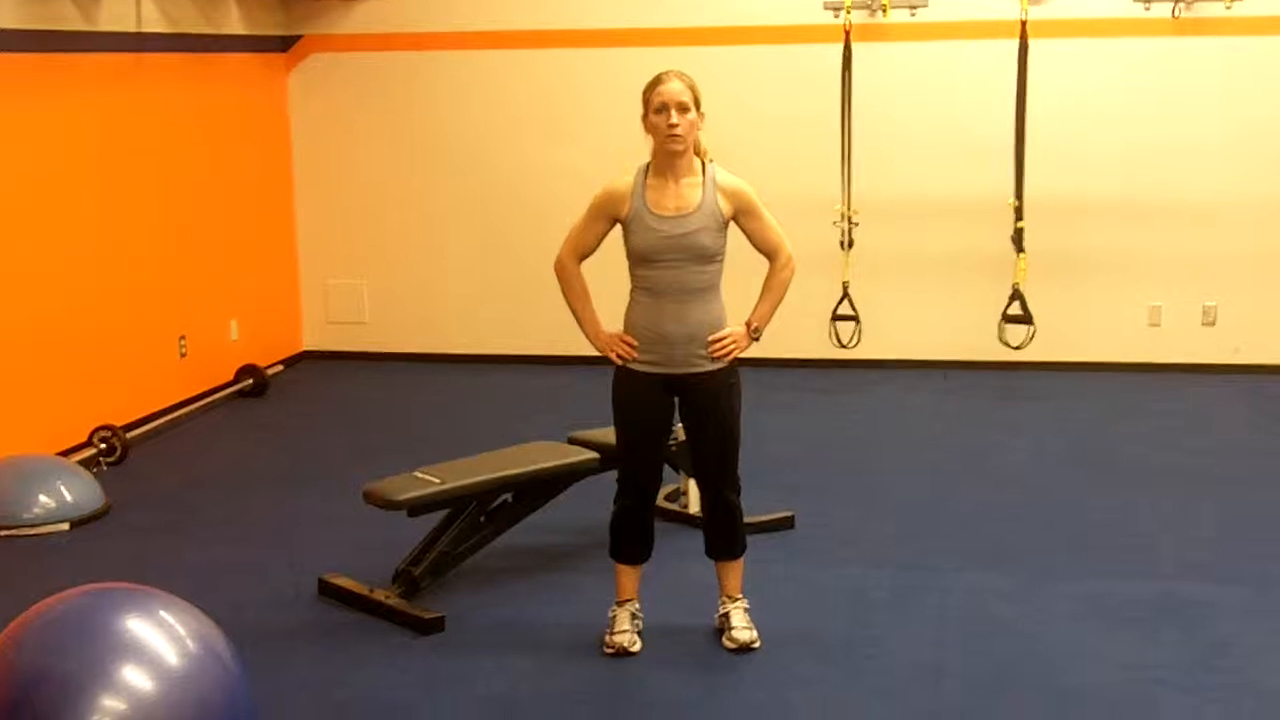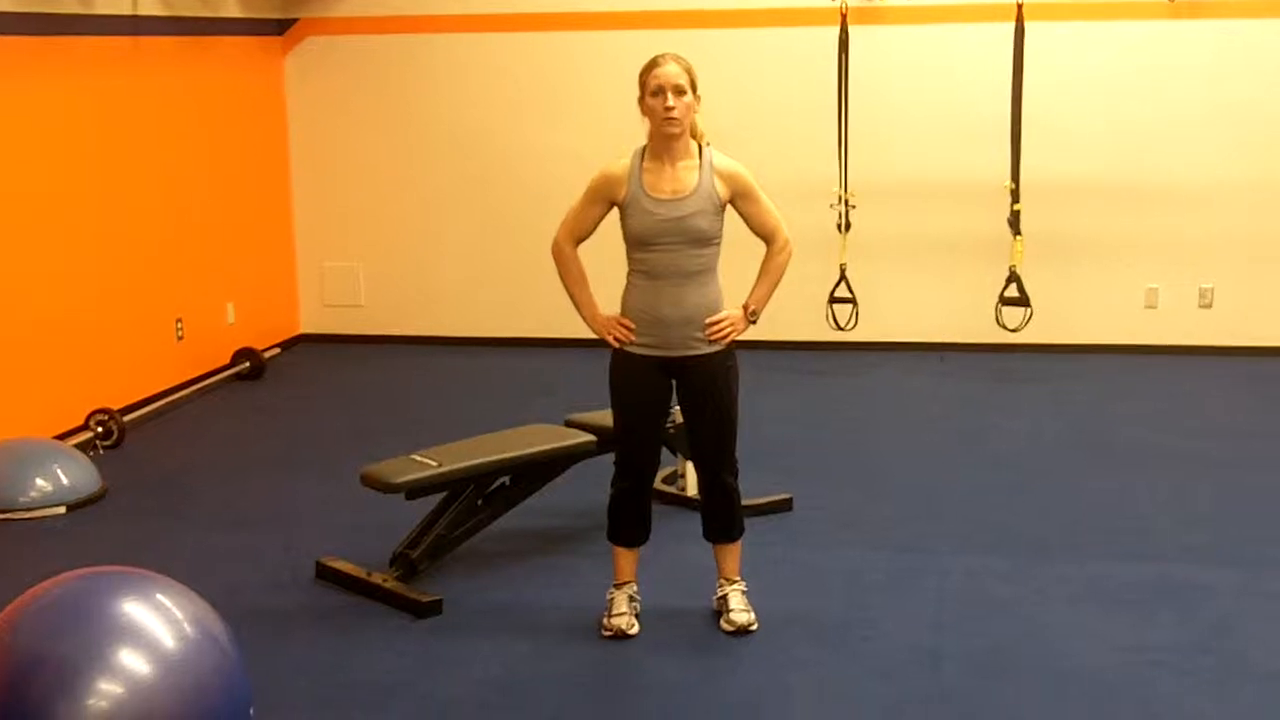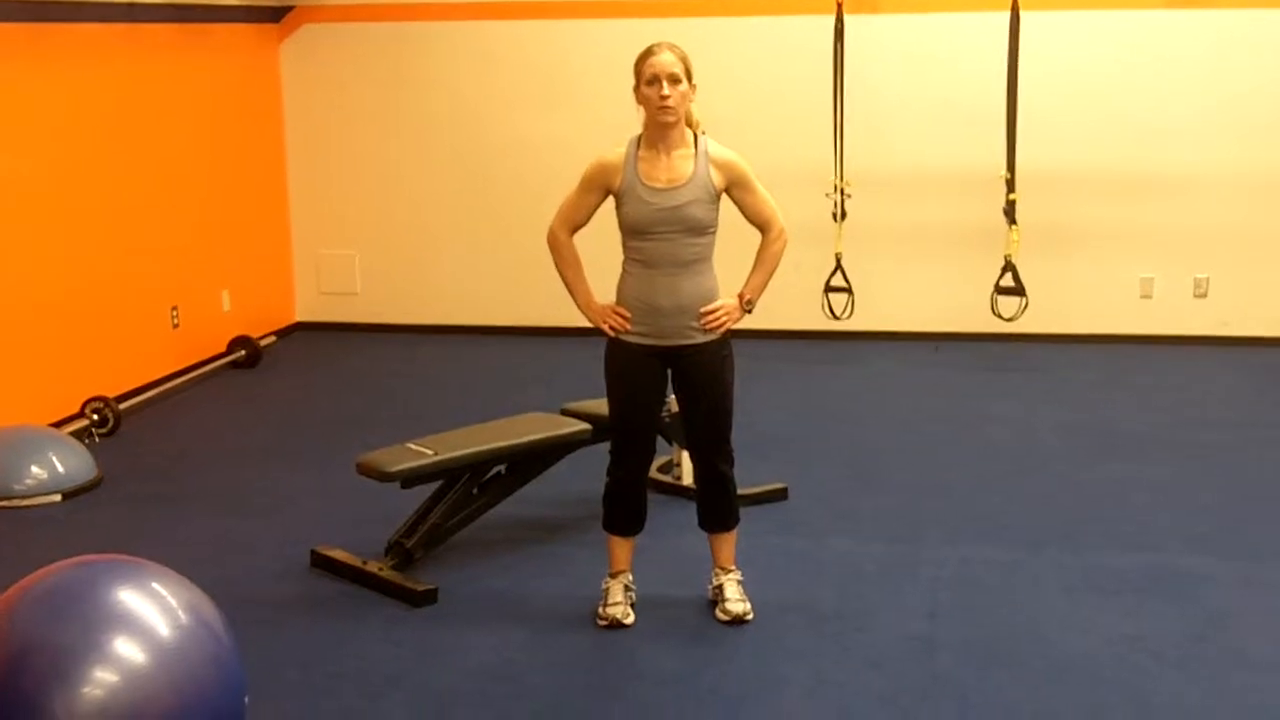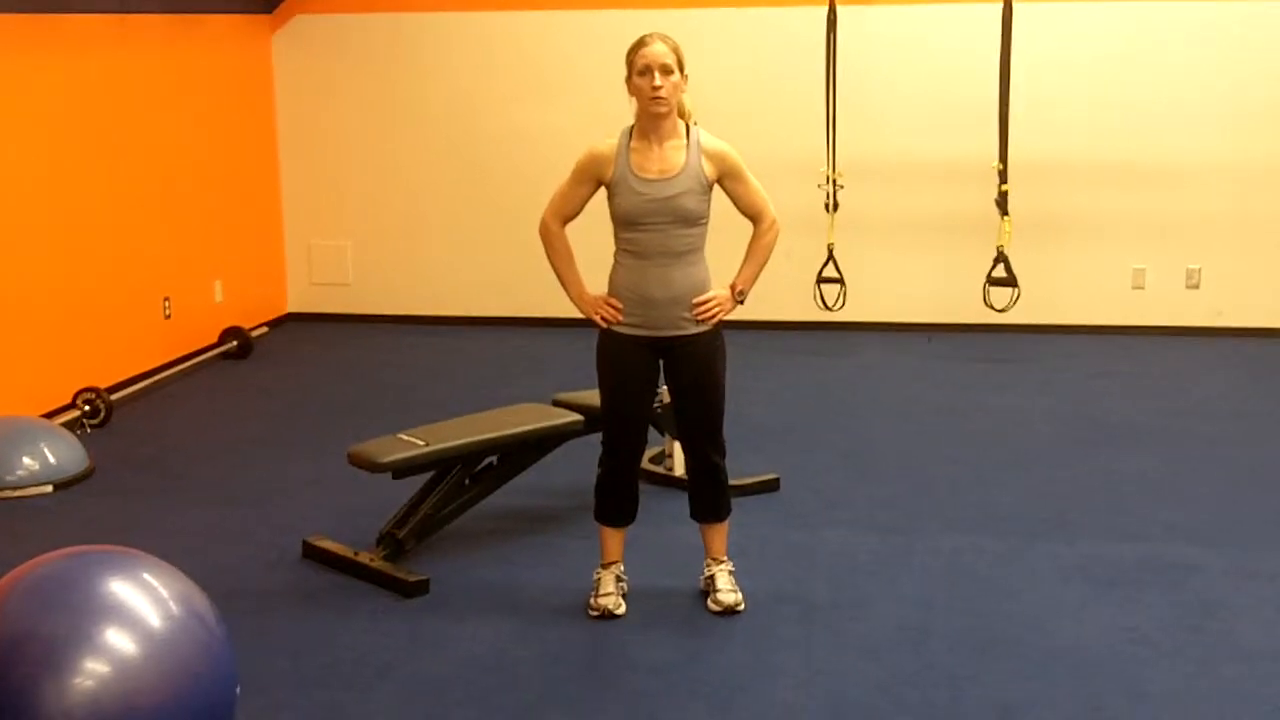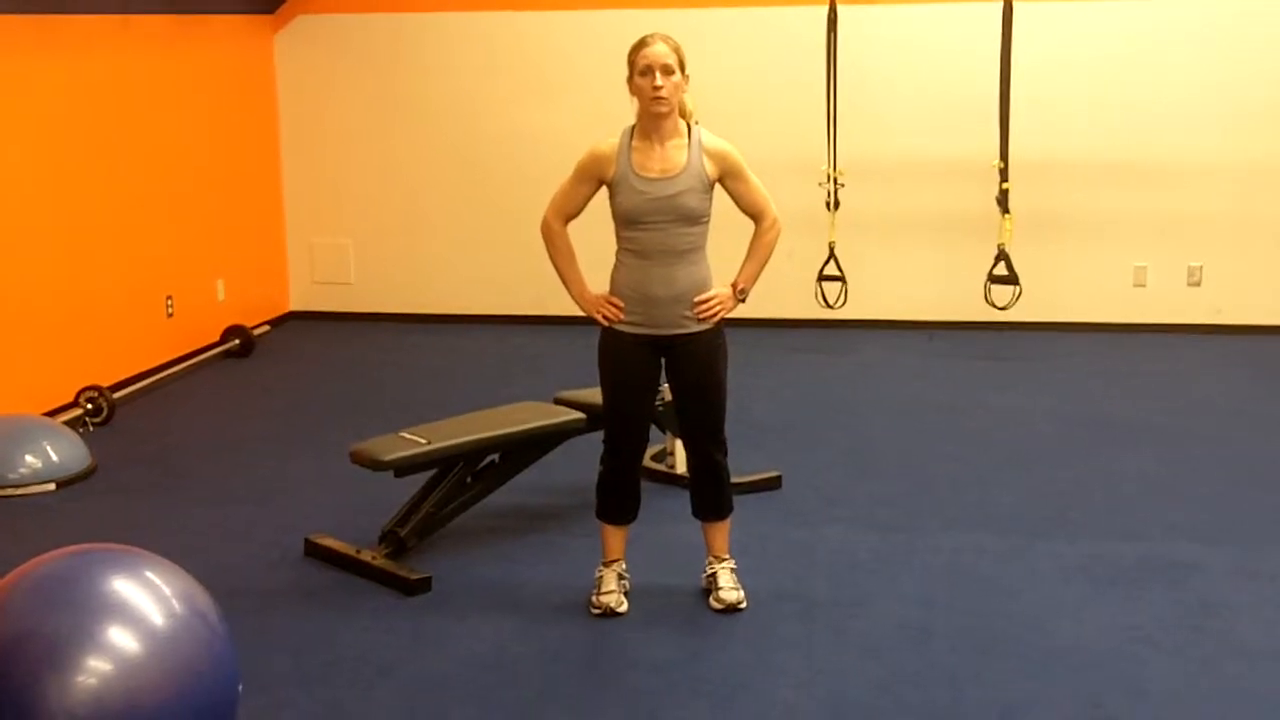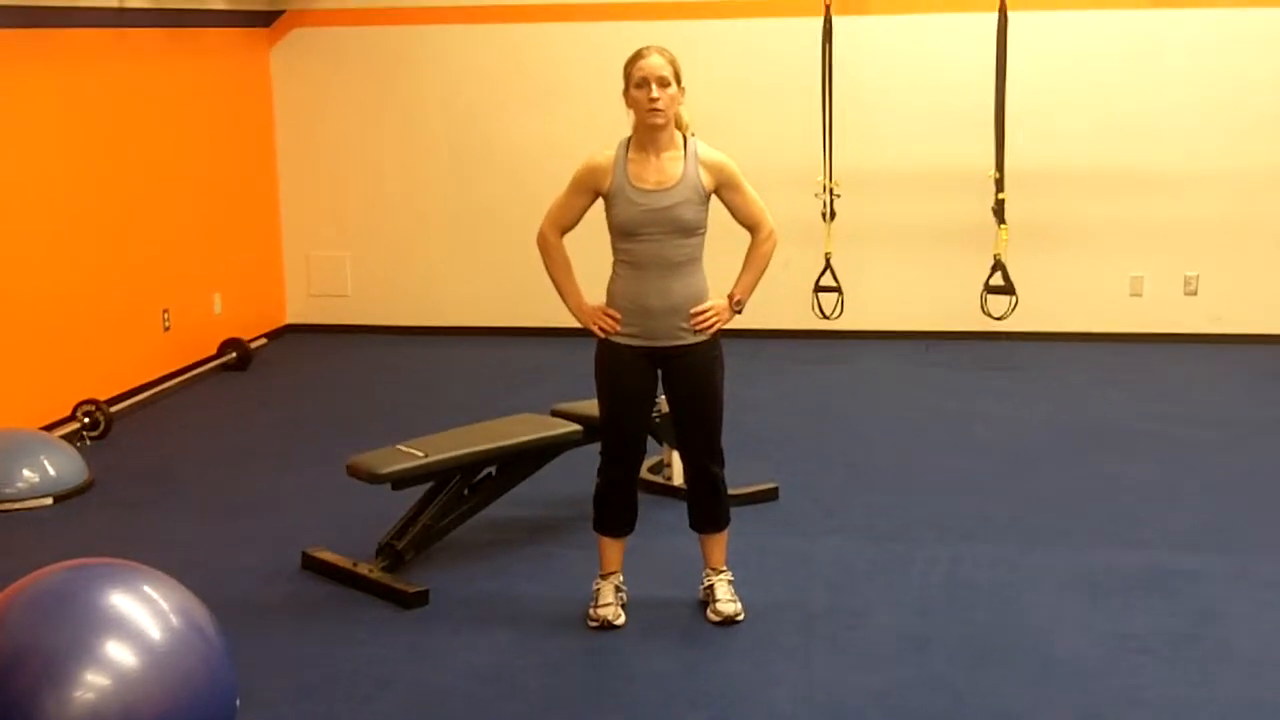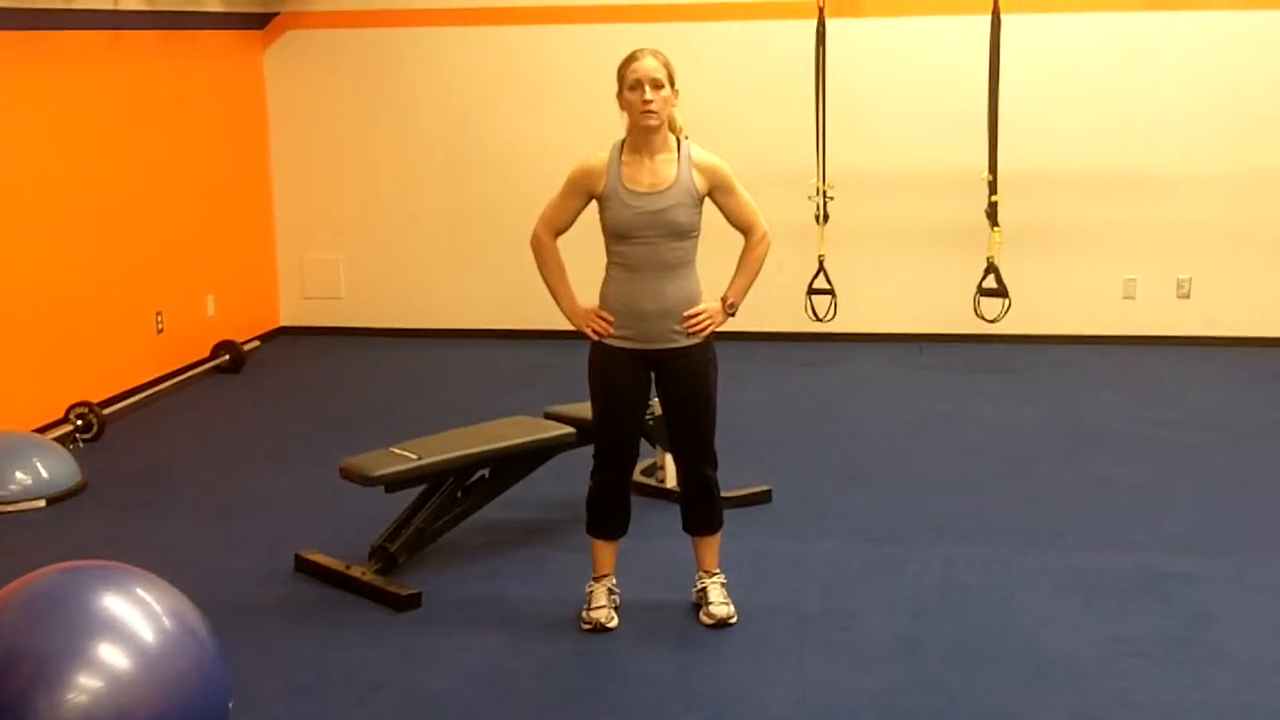
dt=0.3s
person 1, frame 1
left shoulder: (728, 190)
right shoulder: (621, 193)
left elbow: (783, 260)
right elbow: (567, 260)
left wrist: (752, 328)
right wrist: (596, 333)
left hip: (710, 365)
right hip: (641, 367)
left knee: (720, 486)
right knee: (636, 488)
left ankle: (732, 604)
right ankle: (625, 608)
person 1, frame 2
left shoulder: (725, 174)
right shoulder: (617, 177)
left elbow: (780, 243)
right elbow: (564, 244)
left wrist: (749, 312)
right wrist: (593, 316)
left hip: (707, 348)
right hip: (638, 351)
left knee: (718, 470)
right knee: (633, 471)
left ankle: (730, 588)
right ankle: (623, 591)
person 1, frame 3
left shoulder: (720, 162)
right shoulder: (613, 165)
left elbow: (775, 232)
right elbow: (560, 232)
left wrist: (745, 301)
right wrist: (588, 305)
left hip: (703, 337)
right hip: (634, 339)
left knee: (713, 458)
right knee: (629, 460)
left ankle: (726, 577)
right ankle: (618, 581)
person 1, frame 4
left shoulder: (713, 154)
right shoulder: (605, 157)
left elbow: (767, 222)
right elbow: (552, 223)
left wrist: (737, 291)
right wrist: (581, 296)
left hip: (695, 328)
right hip: (626, 330)
left knee: (705, 449)
right knee: (621, 451)
left ankle: (718, 568)
right ankle: (611, 571)
person 1, frame 5
left shoulder: (714, 153)
right shoulder: (607, 156)
left elbow: (768, 222)
right elbow: (554, 222)
left wrist: (738, 290)
right wrist: (582, 295)
left hip: (696, 327)
right hip: (627, 329)
left knee: (707, 447)
right knee: (622, 448)
left ankle: (720, 565)
right ankle: (612, 569)
person 1, frame 6
left shoulder: (710, 164)
right shoulder: (603, 167)
left elbow: (764, 232)
right elbow: (550, 233)
left wrist: (734, 301)
right wrist: (579, 306)
left hip: (693, 338)
right hip: (624, 340)
left knee: (704, 459)
right knee: (620, 461)
left ankle: (717, 577)
right ankle: (609, 581)
person 1, frame 7
left shoulder: (703, 166)
right shoulder: (596, 170)
left elbow: (758, 235)
right elbow: (543, 236)
left wrist: (728, 304)
right wrist: (572, 308)
left hip: (686, 340)
right hip: (617, 342)
left knee: (697, 461)
right knee: (612, 462)
left ankle: (710, 580)
right ankle: (603, 585)
